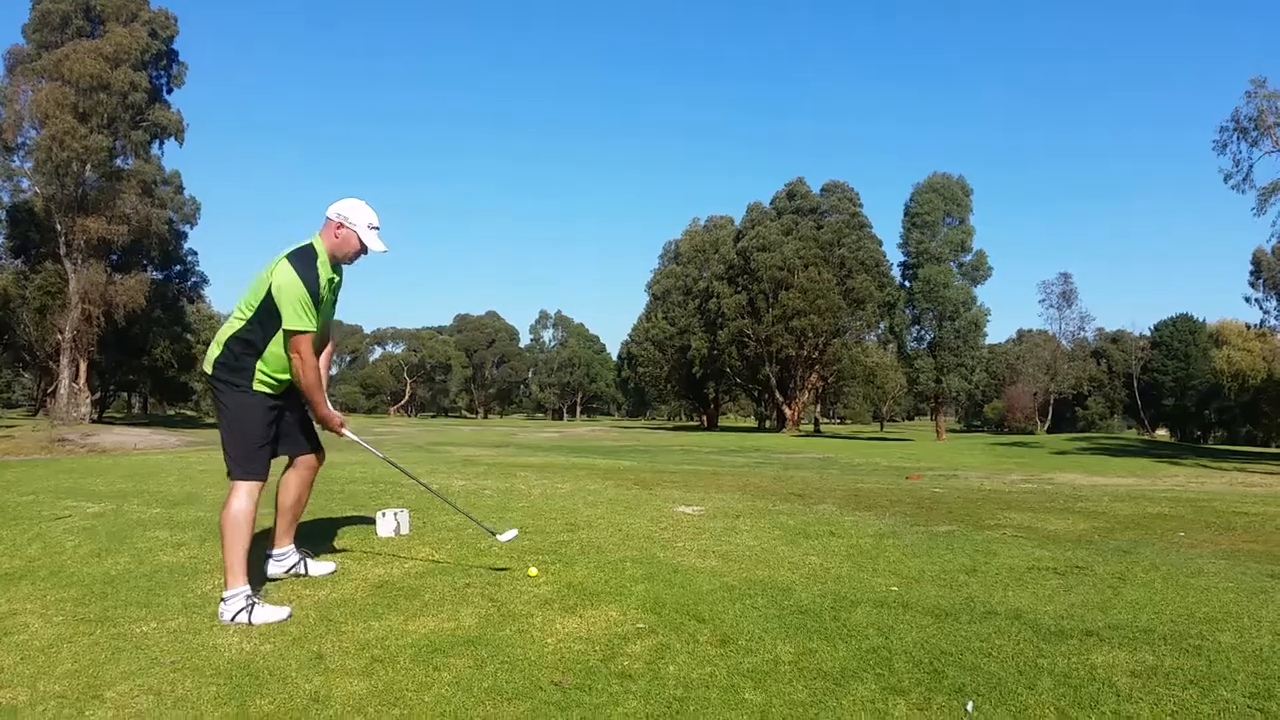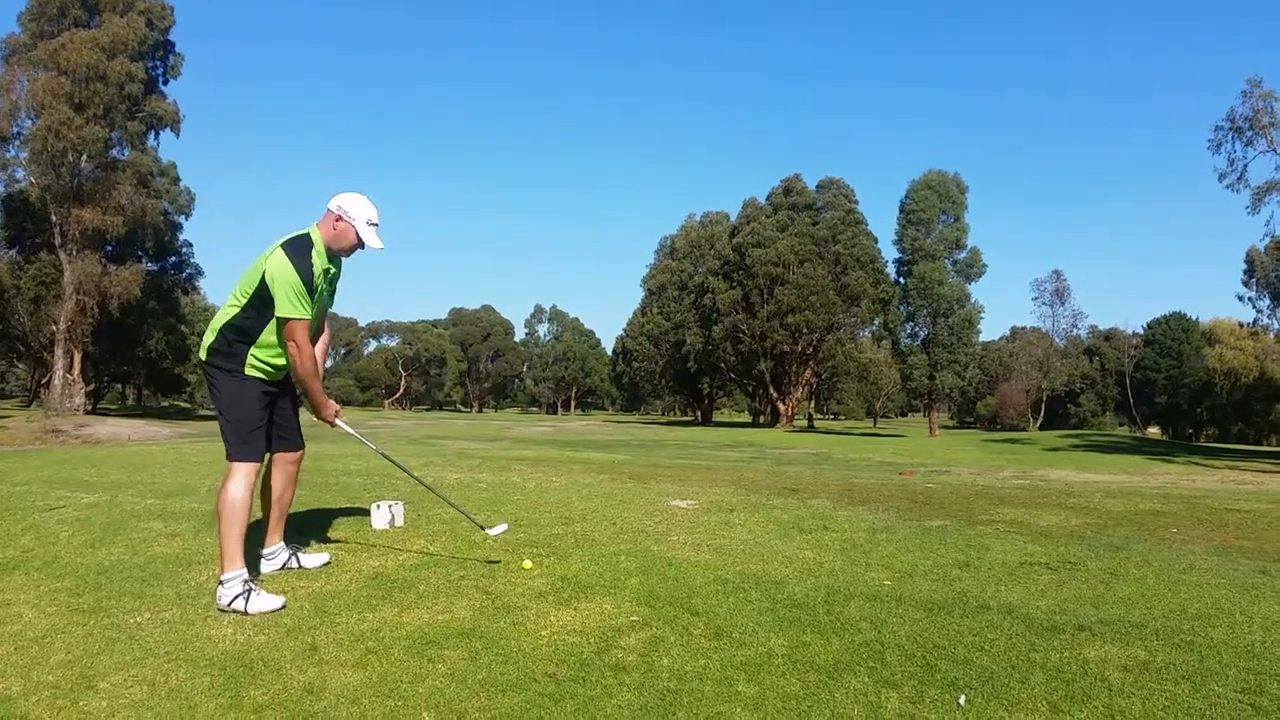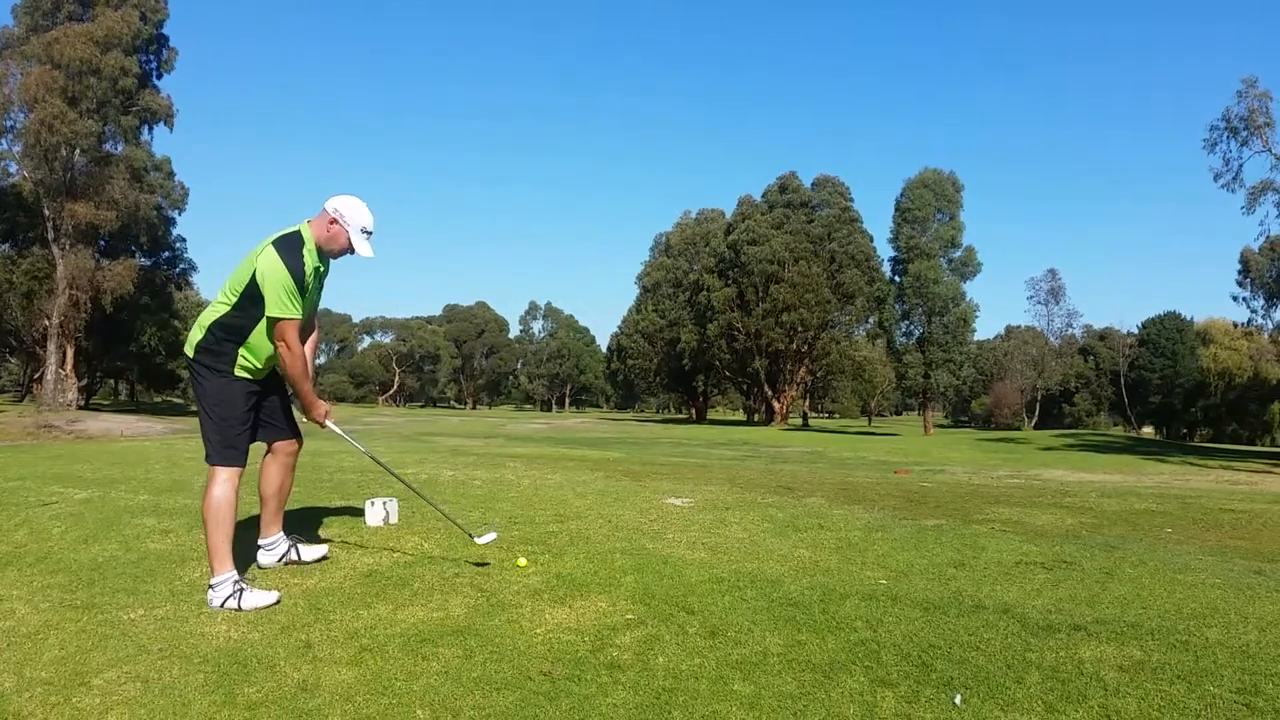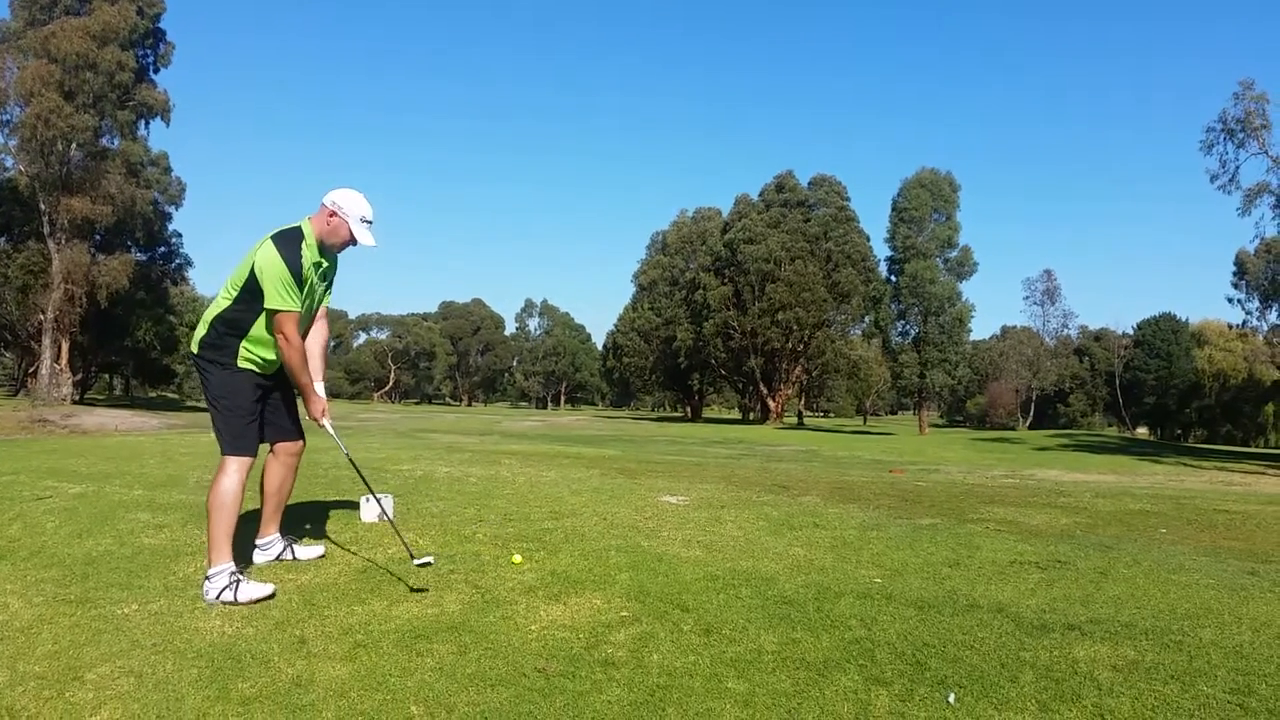
dt=0.4s
person 1, frame 1
left shoulder: (330, 270)
right shoulder: (298, 272)
left elbow: (323, 338)
right elbow: (300, 354)
left wrist: (321, 397)
right wrist: (322, 410)
left hip: (275, 378)
right hip: (240, 377)
left knee: (308, 456)
right knee: (248, 480)
left ankle: (281, 552)
right ankle: (235, 597)
person 1, frame 2
left shoulder: (329, 261)
right shoulder: (293, 260)
left elbow: (319, 328)
right elbow: (297, 343)
left wrist: (316, 389)
right wrist: (319, 401)
left hip: (270, 367)
right hip: (235, 364)
left knee: (288, 454)
right knee: (245, 463)
left ankle: (273, 550)
right ankle: (233, 582)
person 1, frame 3
left shoulder: (317, 258)
right shoulder: (284, 259)
left elbow: (308, 328)
right elbow: (287, 343)
left wrist: (307, 389)
right wrist: (310, 401)
left hip: (256, 363)
right hip: (220, 363)
left knee: (286, 443)
right knee: (228, 466)
left ankle: (272, 542)
right ankle: (222, 583)
person 1, frame 4
left shoulder: (325, 257)
right shoulder: (283, 253)
left elbow: (317, 323)
right elbow: (286, 335)
left wrist: (318, 387)
right wrist: (308, 394)
left hip: (265, 362)
right hip: (227, 357)
left knee: (289, 445)
right knee: (238, 457)
left ankle: (268, 541)
right ankle: (220, 575)
